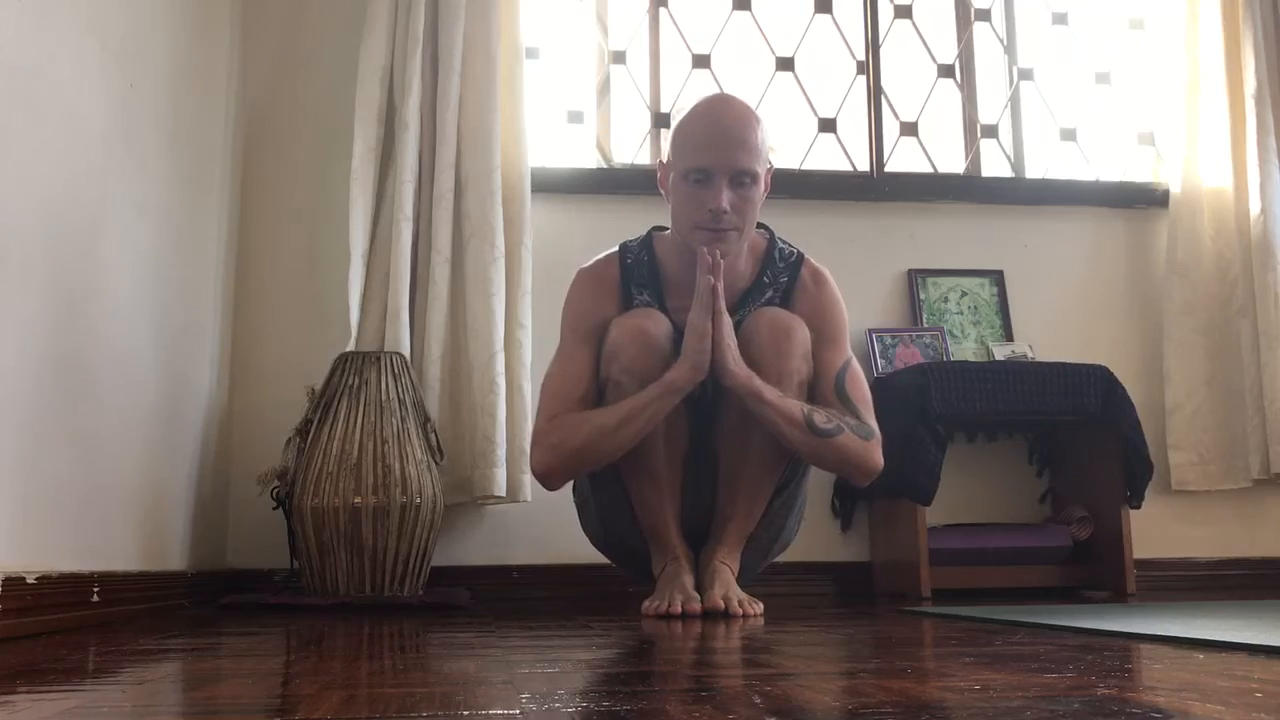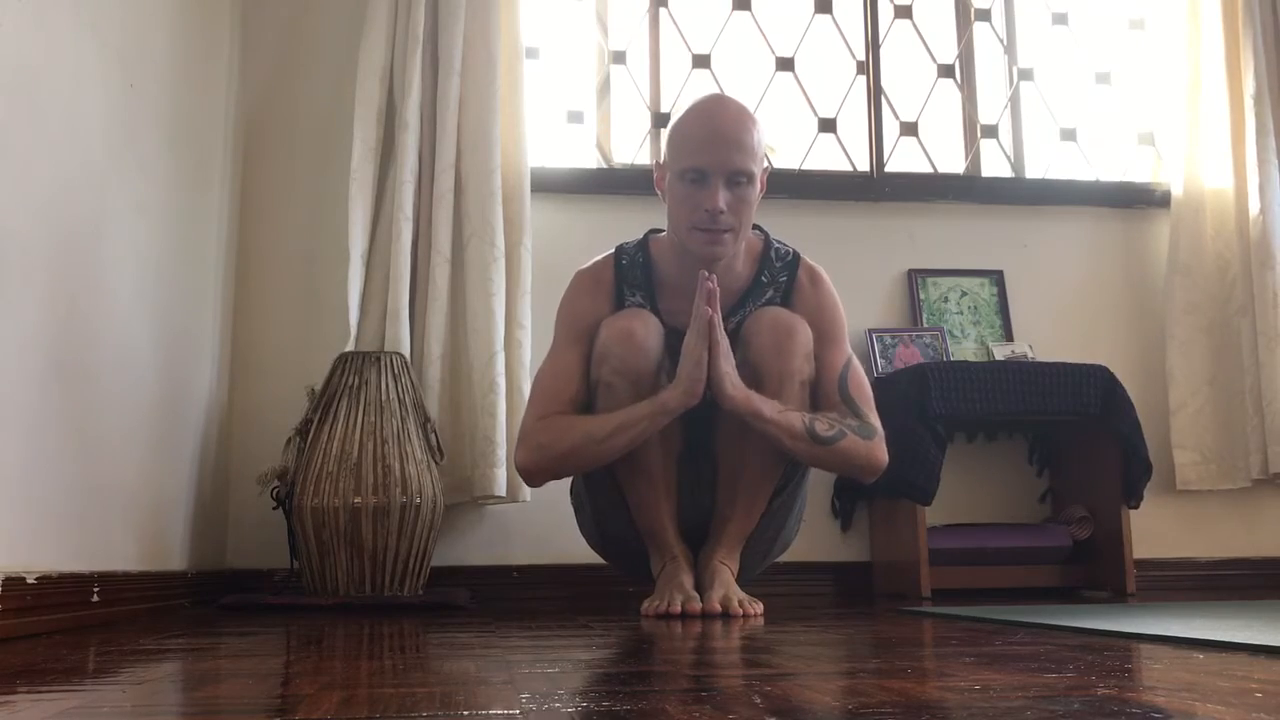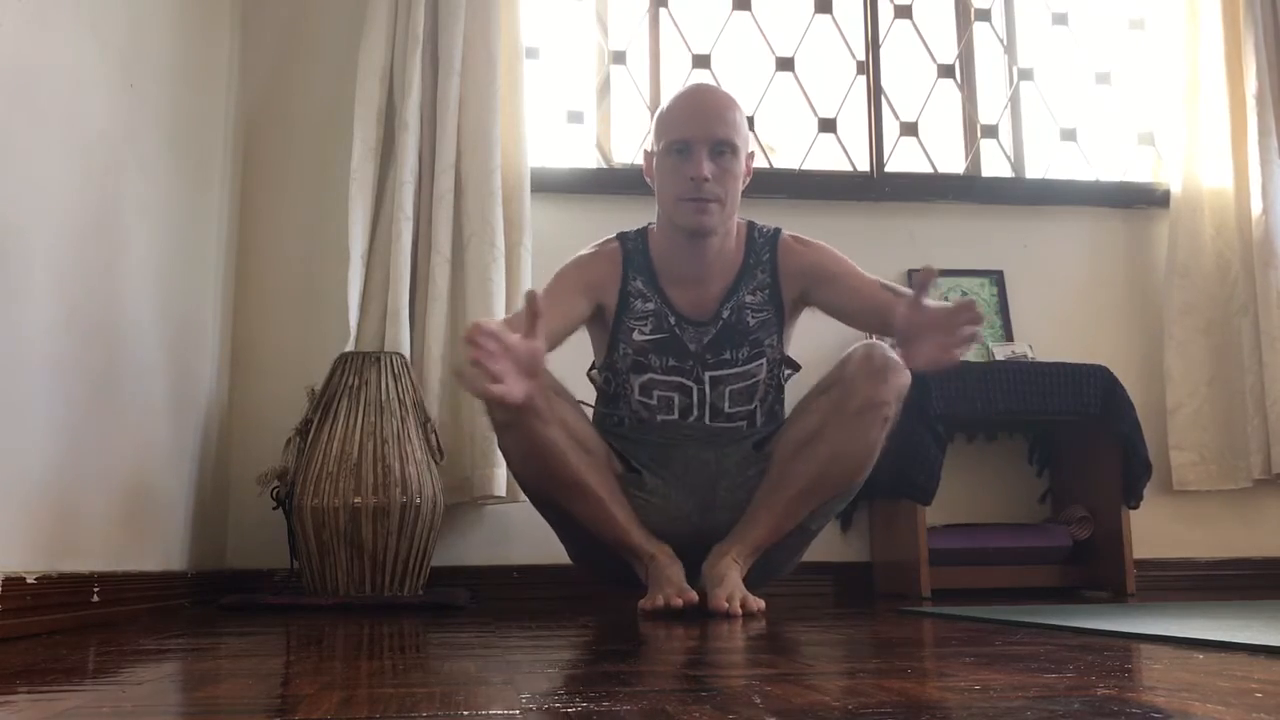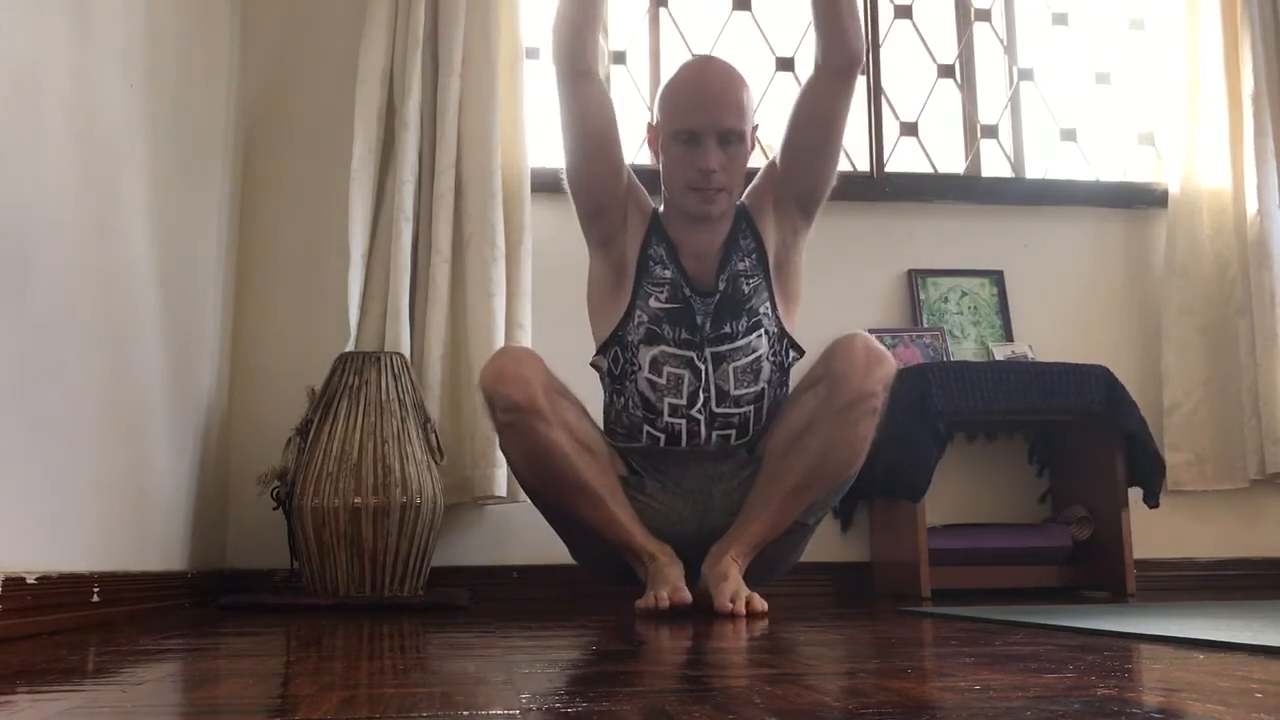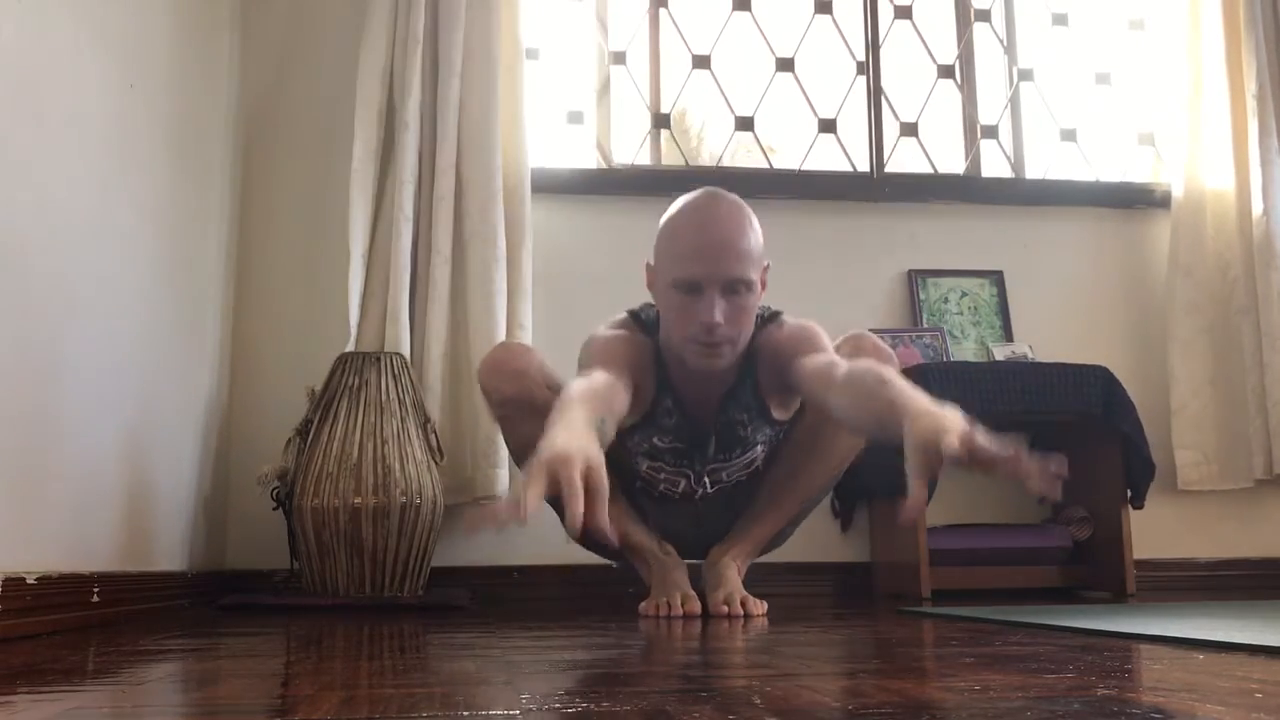
dt=1s
person 1, frame 1
left shoulder: (805, 285)
right shoulder: (604, 282)
left elbow: (865, 458)
right elbow: (549, 460)
left wrist: (741, 375)
right wrist: (681, 374)
left hip: (750, 520)
right hip: (636, 521)
left knee: (781, 332)
right knee: (637, 333)
left ankle: (723, 560)
right ankle: (670, 561)
person 1, frame 2
left shoulder: (801, 285)
right shoulder: (601, 284)
left elbow: (870, 453)
right elbow: (534, 453)
left wrist: (743, 396)
right wrist: (673, 395)
left hip: (751, 521)
right hip: (633, 523)
left knee: (781, 331)
right knee: (627, 333)
left ankle: (722, 559)
right ankle: (668, 561)
person 1, frame 3
left shoulder: (792, 262)
right shoulder: (605, 267)
left elbow: (903, 314)
right elbow: (514, 341)
left wrist: (925, 339)
right wrist: (501, 368)
left hip: (759, 512)
right hip: (626, 514)
left knee: (876, 376)
right knee: (508, 380)
left ankle: (734, 559)
right ankle: (653, 560)
person 1, frame 4
left shoulder: (776, 224)
right shoulder: (619, 229)
left elbow: (840, 65)
right elbow: (576, 73)
left hip: (759, 510)
right hip: (627, 512)
left knee: (863, 363)
right knee: (509, 376)
left ankle: (731, 558)
right ankle: (653, 559)
person 1, frame 5
left shoulder: (784, 343)
right shoulder: (625, 346)
left elbow: (851, 385)
right elbow: (593, 393)
left wrist: (931, 421)
right wrist: (569, 441)
left hip: (748, 515)
right hip: (633, 518)
left ankle: (730, 559)
right ankle: (656, 560)
